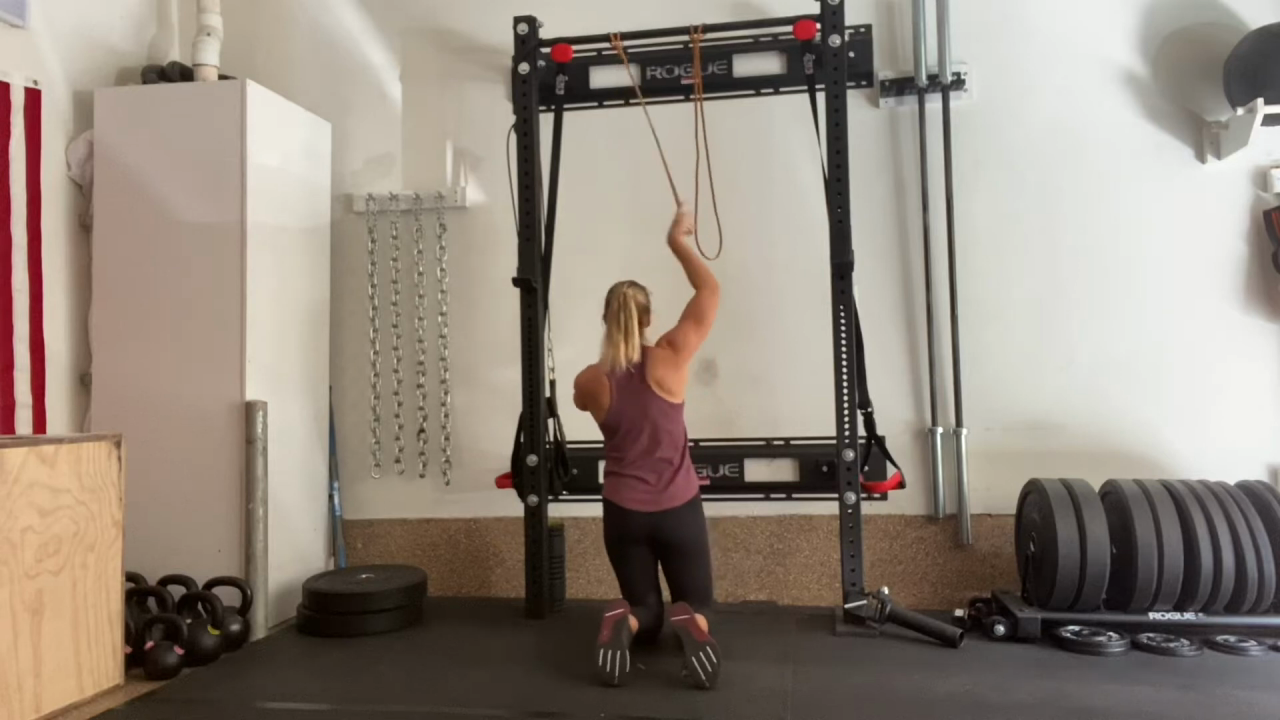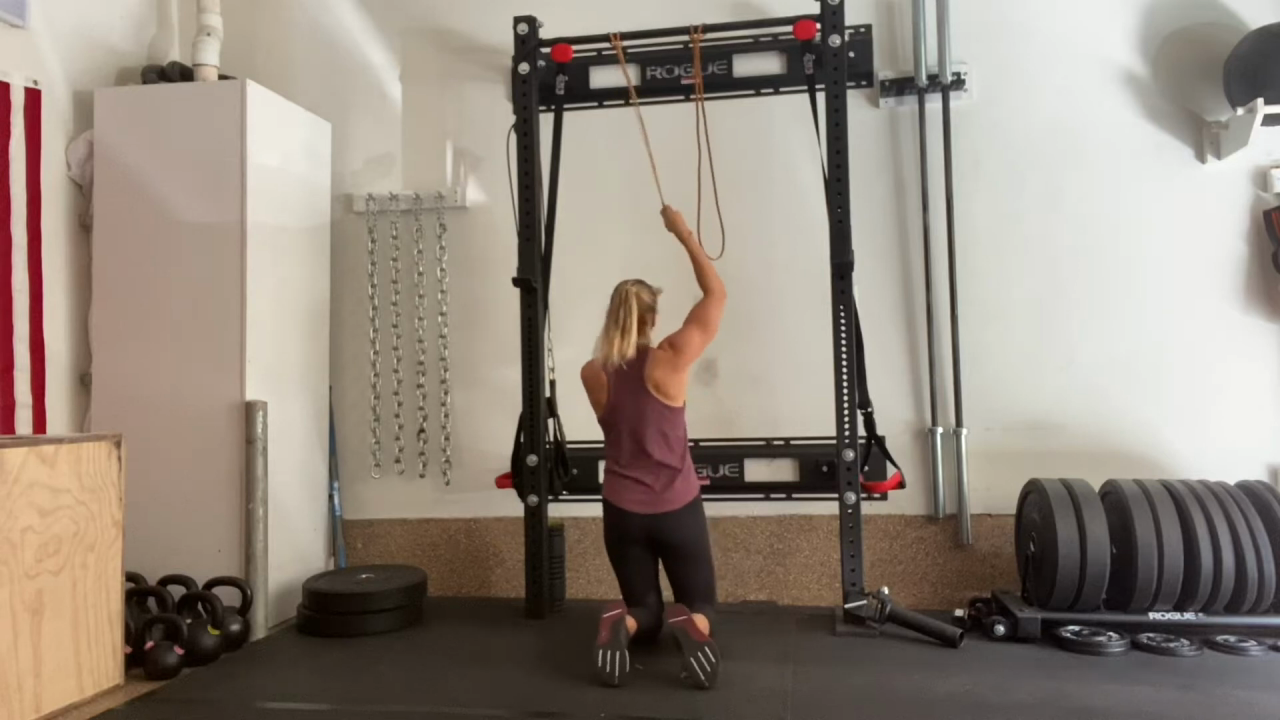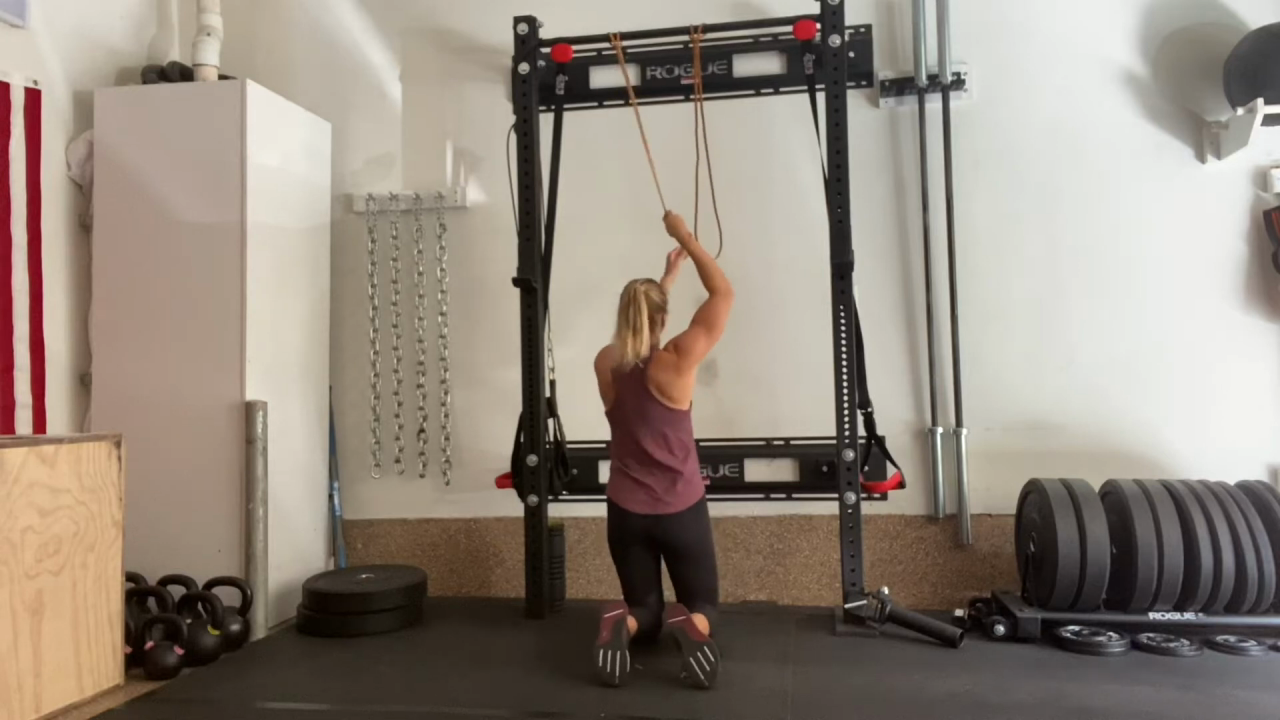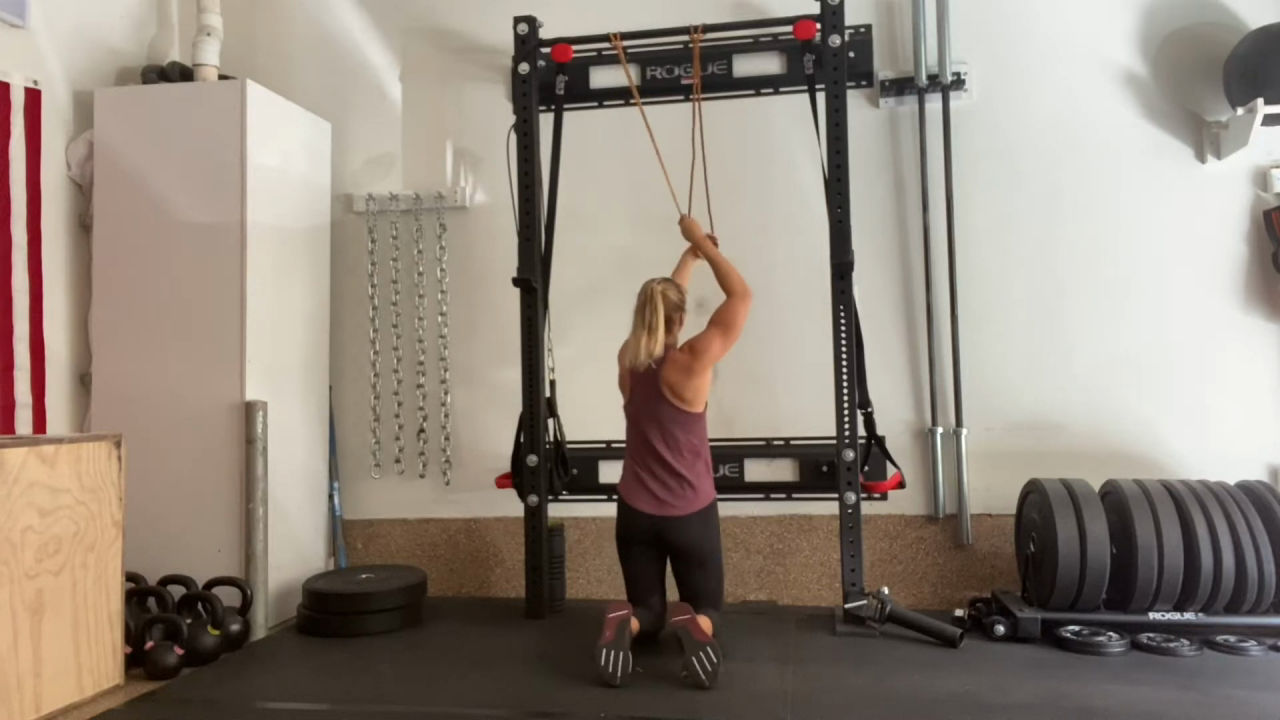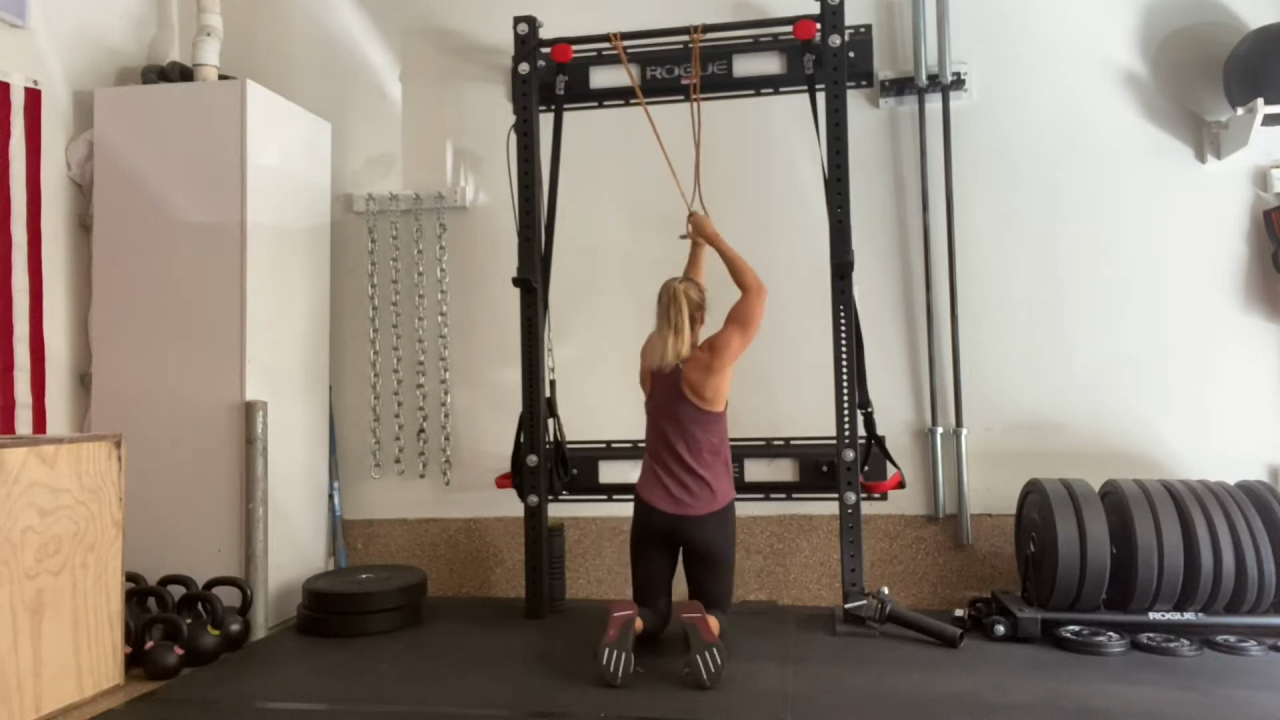
dt=0.2s
person 1, frame 1
left shoulder: (589, 382)
right shoulder: (669, 359)
right elbow: (709, 291)
left wrist: (622, 338)
right wrist: (678, 240)
left hip: (623, 511)
right hip: (678, 508)
left knee: (646, 613)
right knee: (698, 604)
left ankle: (623, 623)
right ankle: (690, 625)
person 1, frame 2
left shoulder: (593, 375)
right shoulder: (670, 360)
right elbow: (716, 295)
left wrist: (635, 305)
right wrist: (683, 233)
left hip: (623, 512)
right hip: (678, 509)
left knee: (644, 611)
right knee: (700, 604)
left ankle: (622, 624)
right ankle: (690, 625)
person 1, frame 3
left shoulder: (606, 366)
right shoulder: (677, 362)
left elbow: (640, 317)
right elbow: (722, 294)
left wrist: (670, 270)
right wrist: (685, 238)
left hip: (626, 511)
right hip: (681, 510)
left knee: (646, 612)
right knee: (702, 604)
left ankle: (624, 623)
right ankle: (690, 624)
person 1, frame 4
left shoulder: (627, 361)
right shoulder: (691, 364)
left elbow: (663, 297)
right elbow: (740, 296)
left wrist: (693, 253)
right wrist: (700, 243)
left hip: (636, 511)
right hip: (692, 513)
left knee: (648, 613)
right knee: (706, 608)
left ankle: (624, 624)
right ankle: (693, 623)
person 1, frame 5
left shoulder: (649, 359)
right shoulder: (711, 363)
left elbow: (679, 298)
right elbow: (755, 292)
left wrist: (698, 247)
right wrist: (712, 237)
left hip: (652, 510)
right hip: (708, 514)
left knee: (651, 611)
right knee: (713, 609)
left ankle: (628, 623)
right ankle: (700, 623)
